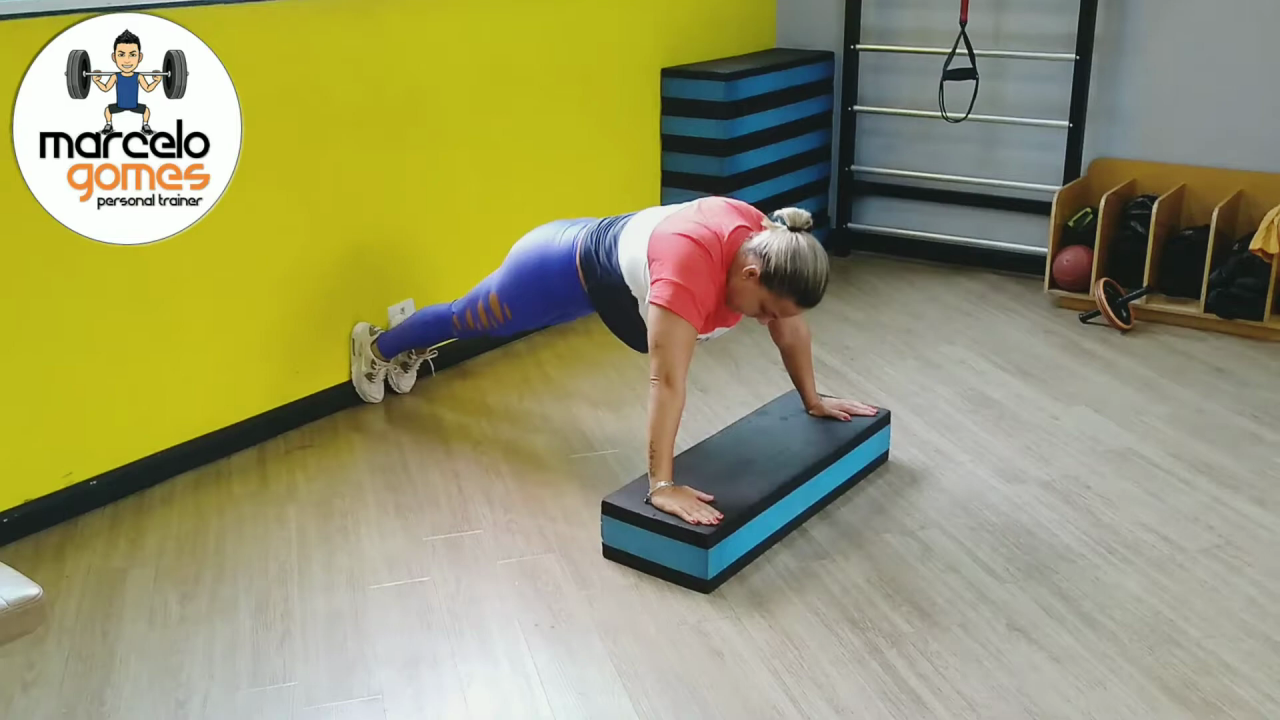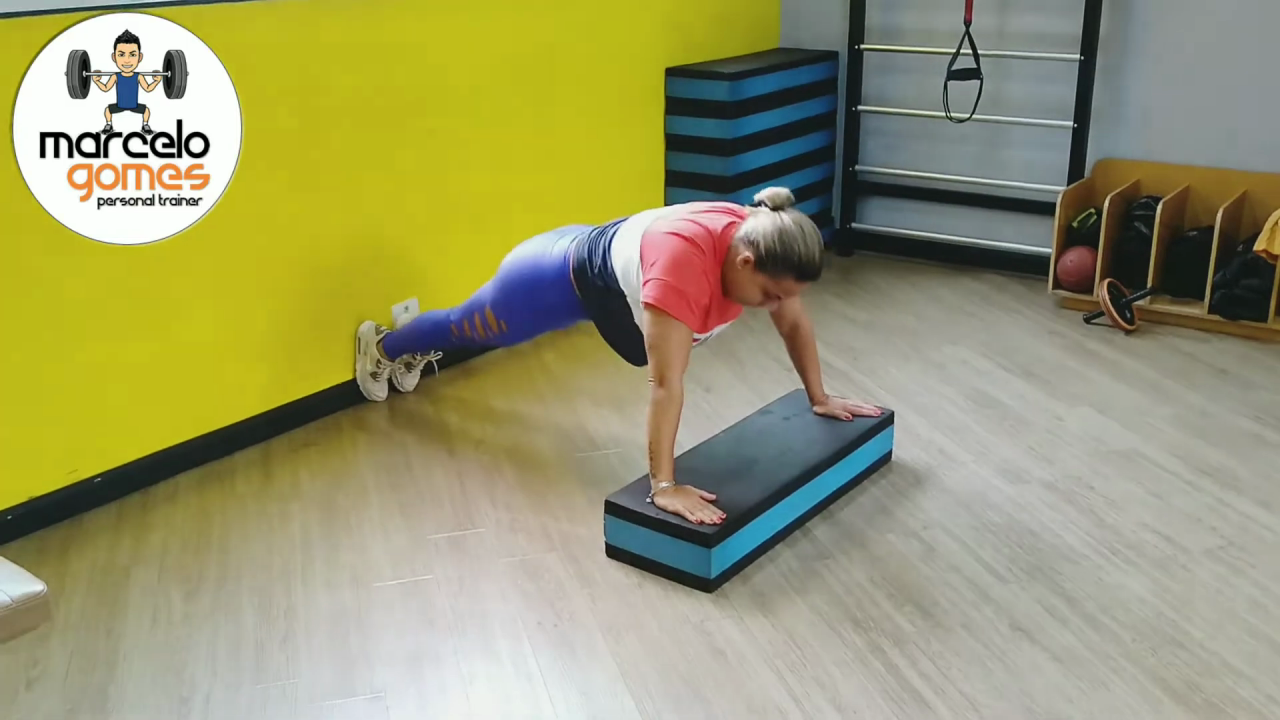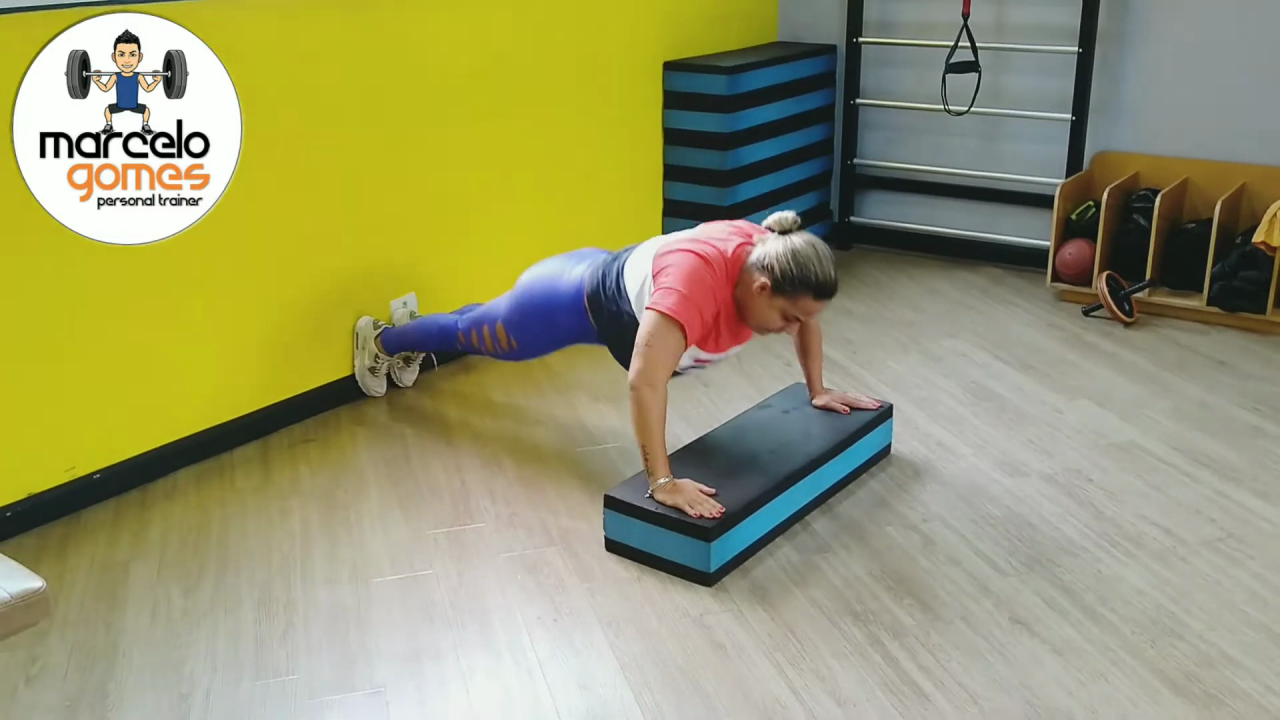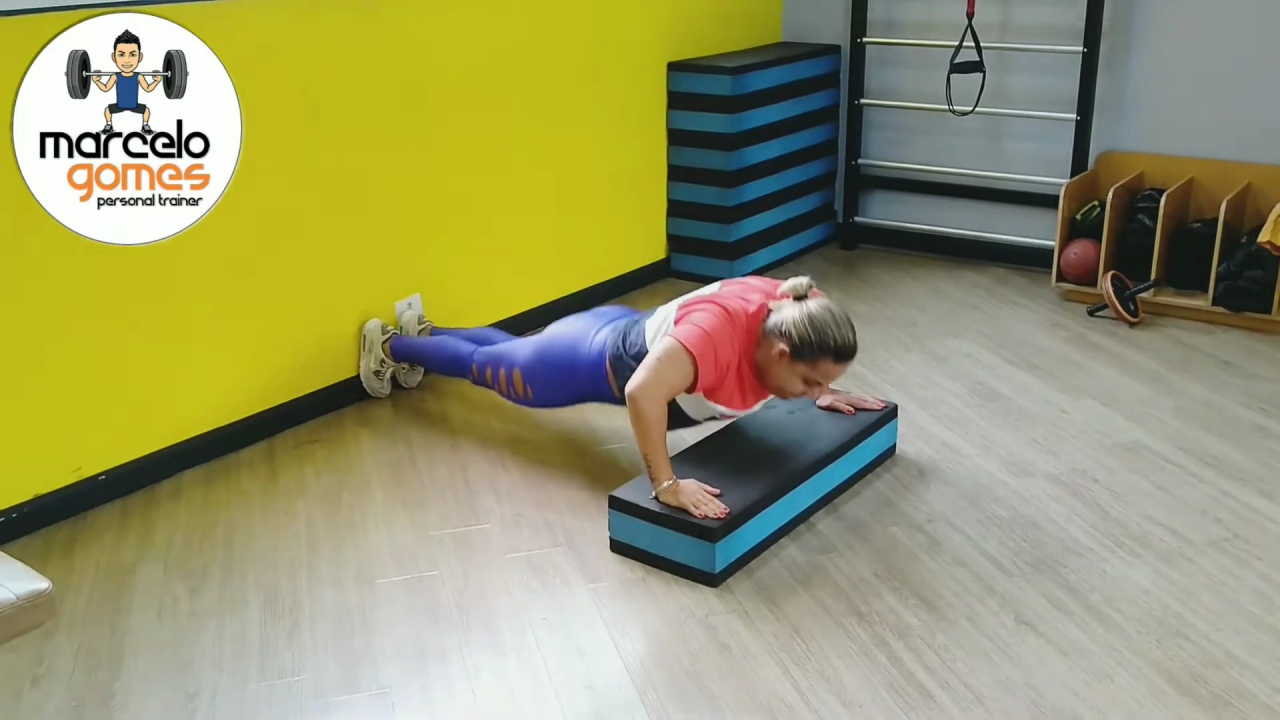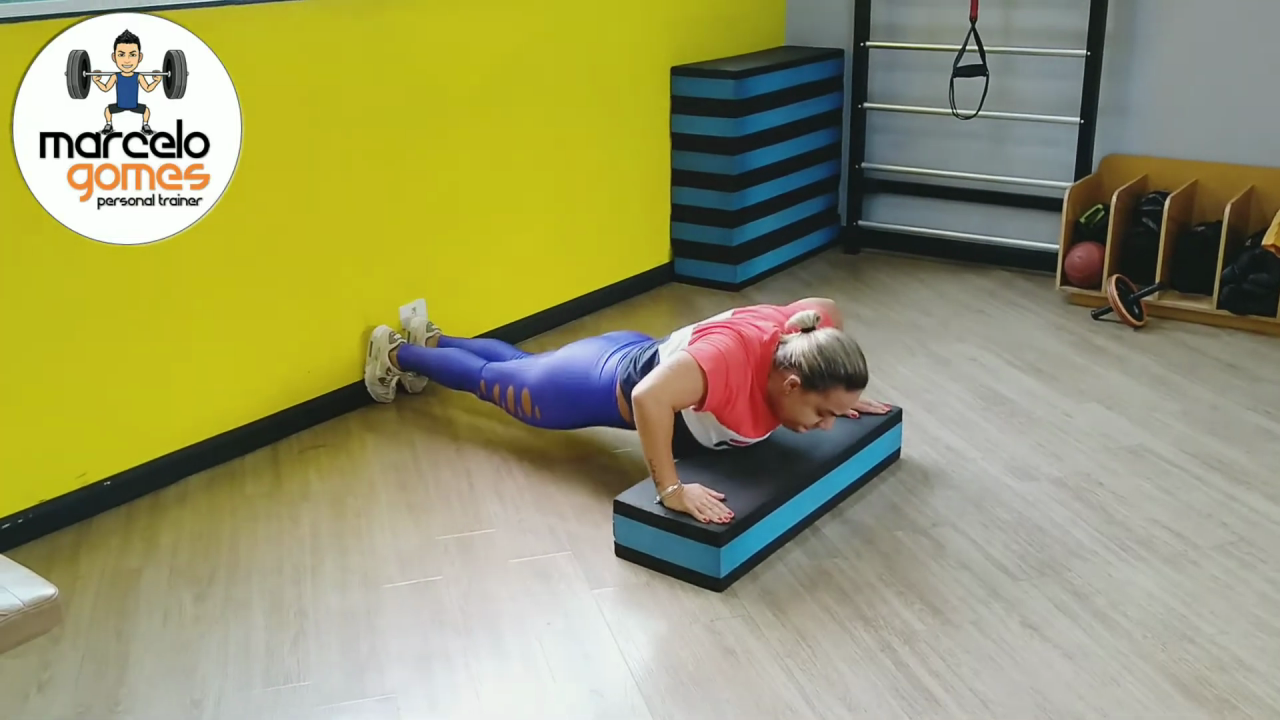
dt=0.4s
person 1, frame 1
left shoulder: (772, 249)
right shoulder: (692, 260)
left elbow: (792, 331)
right elbow: (666, 380)
left wrist: (813, 401)
right wrist: (662, 486)
left hip: (601, 271)
right hip: (562, 267)
left knee: (472, 324)
right knee: (465, 321)
left ankle: (412, 352)
right ankle: (378, 346)
person 1, frame 2
left shoulder: (764, 241)
right shoulder: (685, 259)
left elbow: (795, 322)
right elbow: (665, 383)
left wrist: (820, 399)
right wrist: (664, 487)
left hip: (598, 276)
right hip: (559, 275)
left knee: (474, 331)
right knee: (465, 328)
left ankle: (413, 353)
right ankle: (382, 347)
person 1, frame 3
left shoulder: (774, 261)
right shoulder: (698, 276)
left elbow: (807, 323)
right elbow: (646, 382)
left wrist: (818, 390)
right wrist: (662, 482)
left hip: (610, 286)
right hip: (573, 301)
left knee: (478, 333)
right knee: (470, 334)
left ankle: (409, 331)
right ankle: (383, 339)
person 1, frame 4
left shoulder: (792, 313)
right shoulder: (721, 329)
right elbow: (642, 393)
left wrist: (828, 394)
right wrist: (668, 486)
left hip: (630, 332)
right hip: (595, 362)
left knee: (506, 346)
right knee: (485, 367)
left ankle: (424, 328)
right ankle: (390, 345)
person 1, frame 5
left shoulder: (801, 339)
right shoulder: (734, 358)
left elbow: (828, 307)
right elbow: (648, 397)
left wrist: (837, 401)
right wrist: (671, 489)
left hip: (640, 354)
right hip: (607, 386)
left knee: (522, 362)
right knee: (491, 382)
left ankle: (431, 339)
right ankle: (396, 352)
